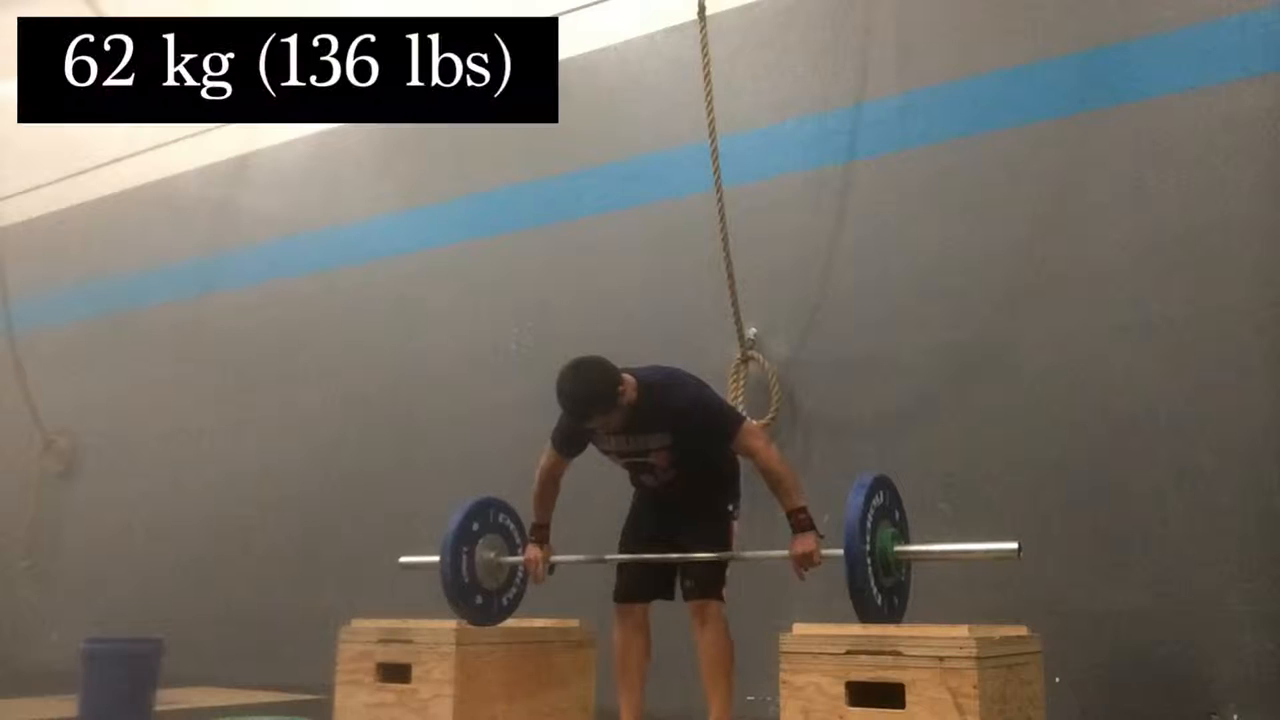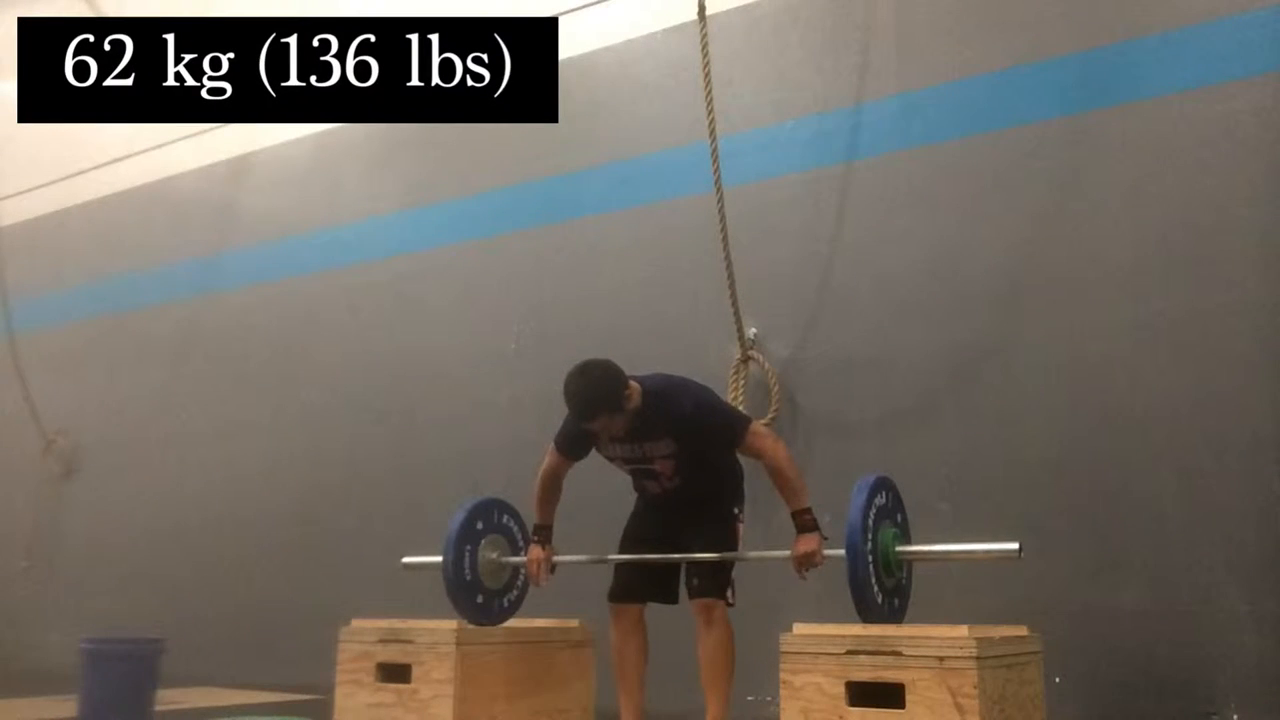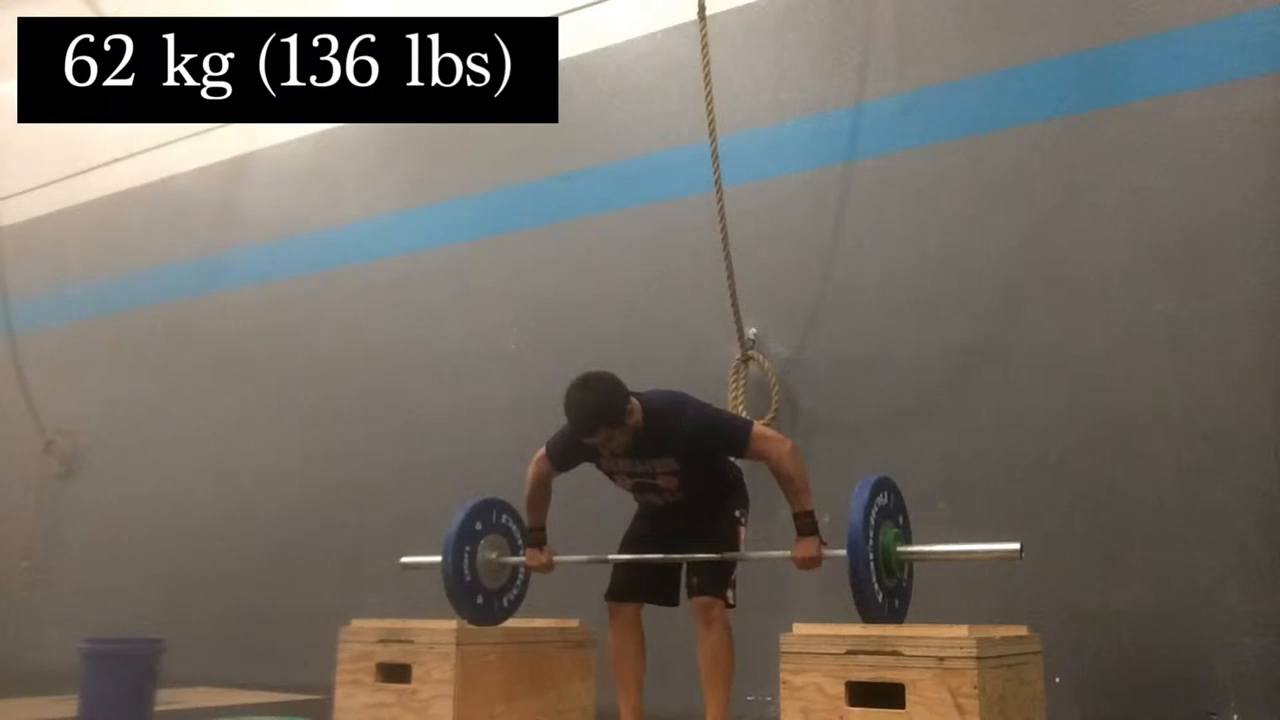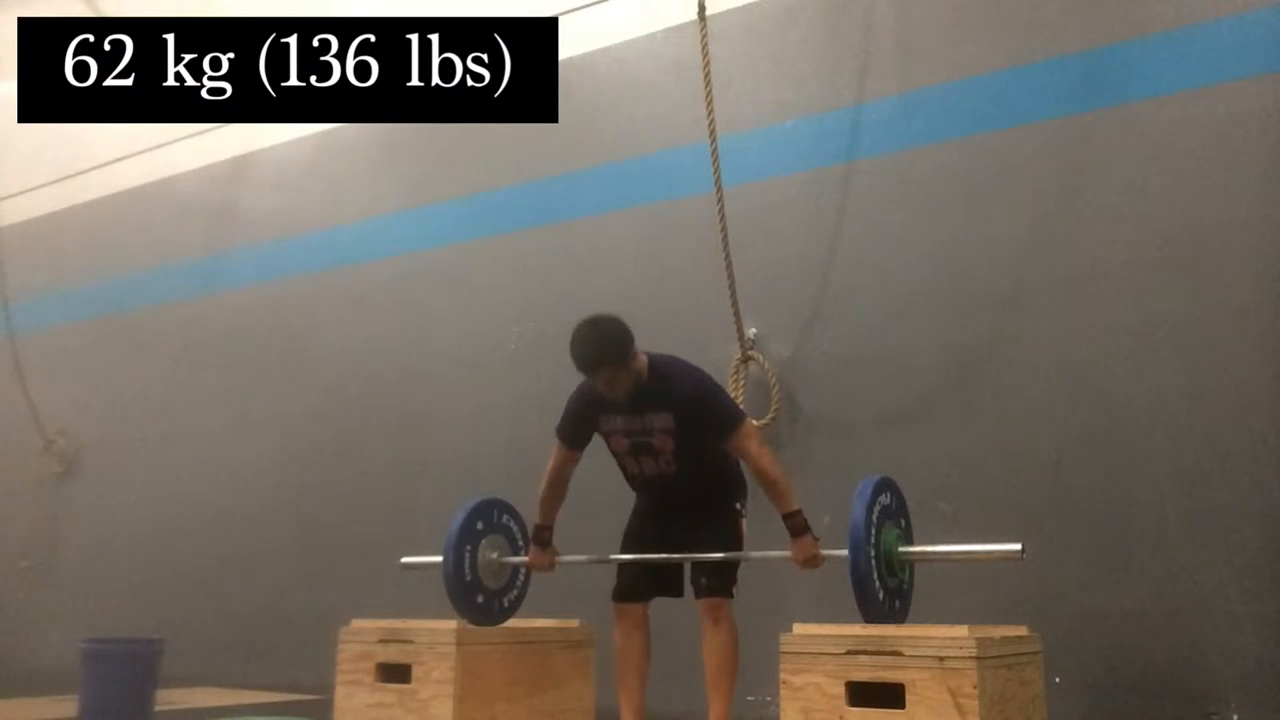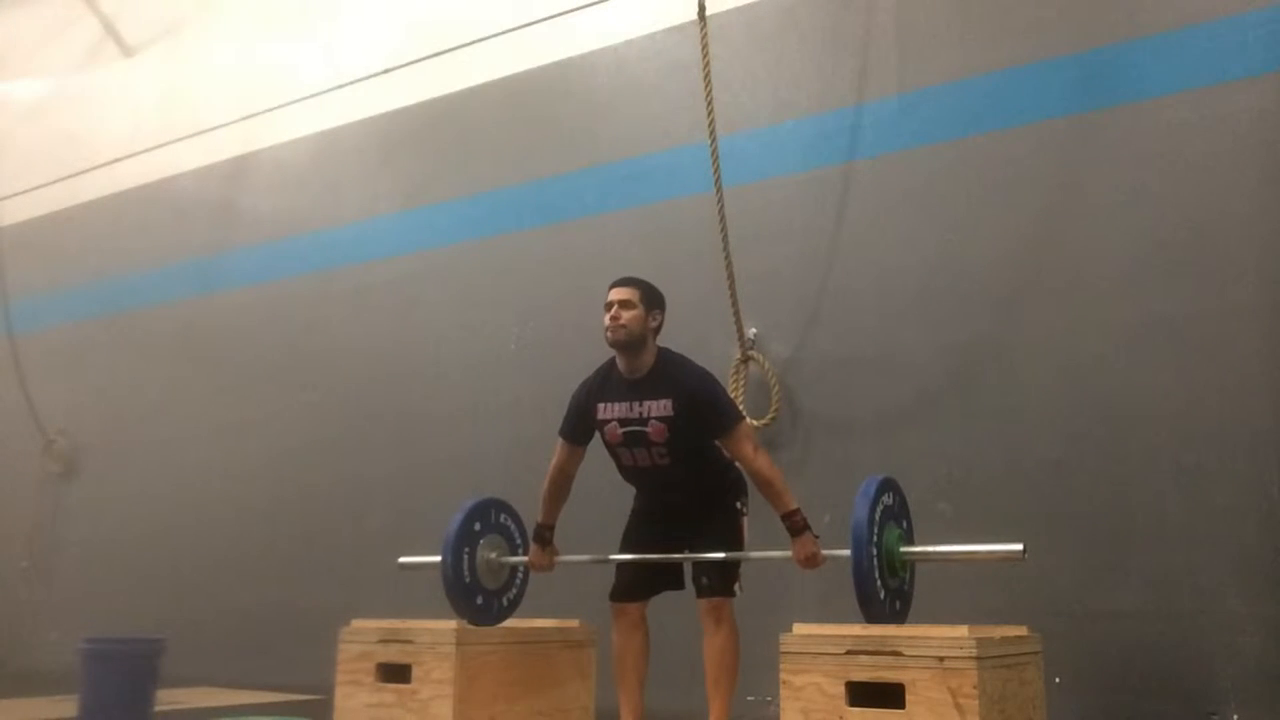
dt=1s
person 1, frame 1
left shoulder: (681, 397)
right shoulder: (582, 412)
left elbow: (761, 447)
right elbow: (550, 468)
left wrist: (802, 525)
right wrist: (538, 536)
left hip: (708, 499)
right hip: (653, 500)
left knee: (704, 605)
right knee: (628, 607)
person 1, frame 2
left shoulder: (684, 403)
right shoulder: (585, 419)
left elbow: (771, 448)
right elbow: (552, 469)
left wrist: (806, 527)
right wrist: (541, 537)
left hip: (712, 503)
right hip: (655, 505)
left knee: (708, 604)
right knee: (624, 606)
person 1, frame 3
left shoulder: (684, 419)
right shoulder: (582, 434)
left elbow: (780, 449)
right elbow: (539, 469)
left wrist: (806, 531)
right wrist: (536, 540)
left hip: (715, 509)
right hip: (656, 513)
left knee: (707, 605)
right knee: (621, 606)
person 1, frame 4
left shoulder: (687, 386)
right shoulder: (586, 401)
left elbow: (754, 451)
right elbow: (559, 467)
left wrist: (798, 530)
right wrist: (542, 537)
left hip: (713, 503)
right hip: (655, 506)
left knee: (713, 605)
right knee: (627, 607)
person 1, frame 5
left shoulder: (689, 382)
right shoulder: (592, 392)
left elbow: (750, 453)
right elbow: (563, 466)
left wrist: (798, 528)
right wrist: (542, 536)
left hip: (712, 505)
right hip: (653, 505)
left knee: (714, 605)
right knee: (625, 607)
